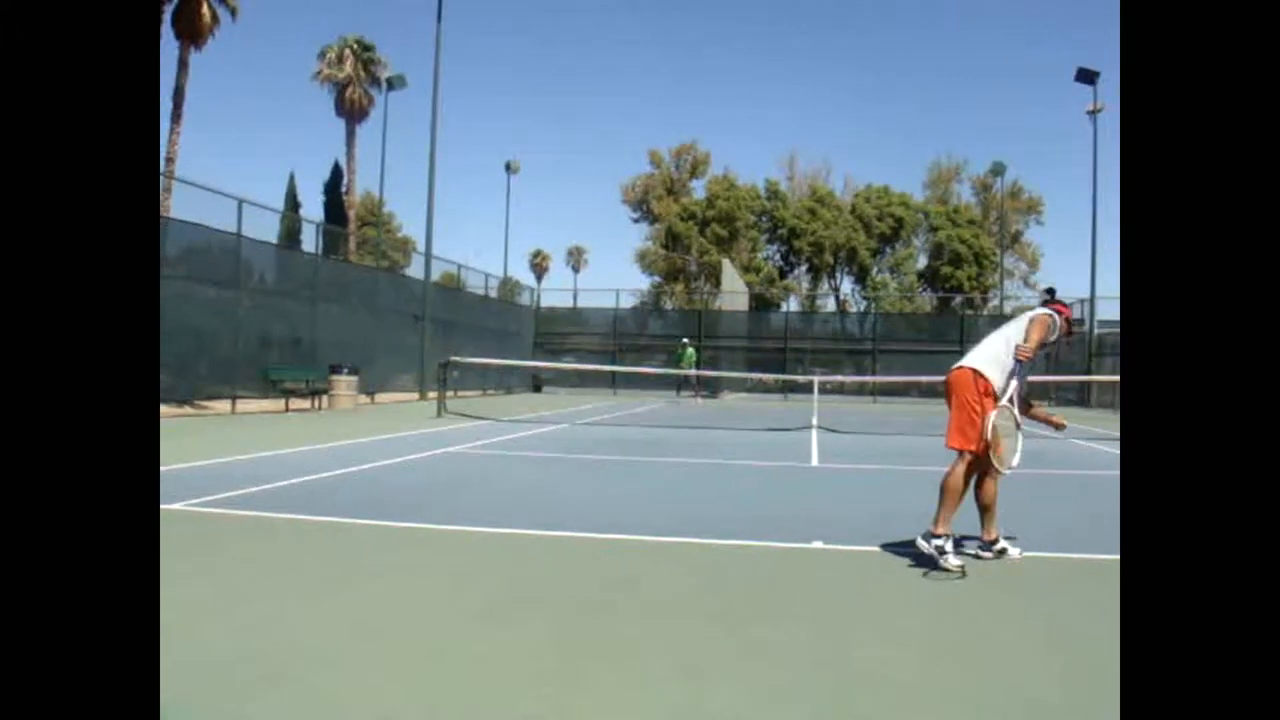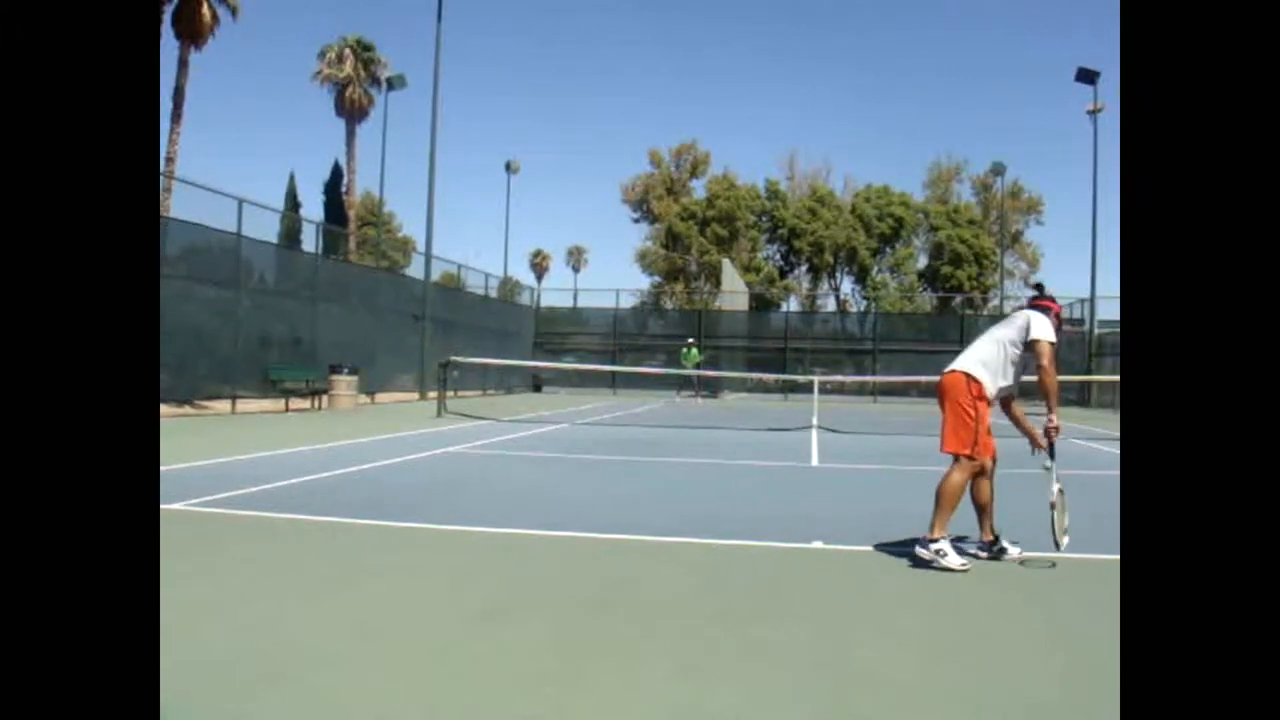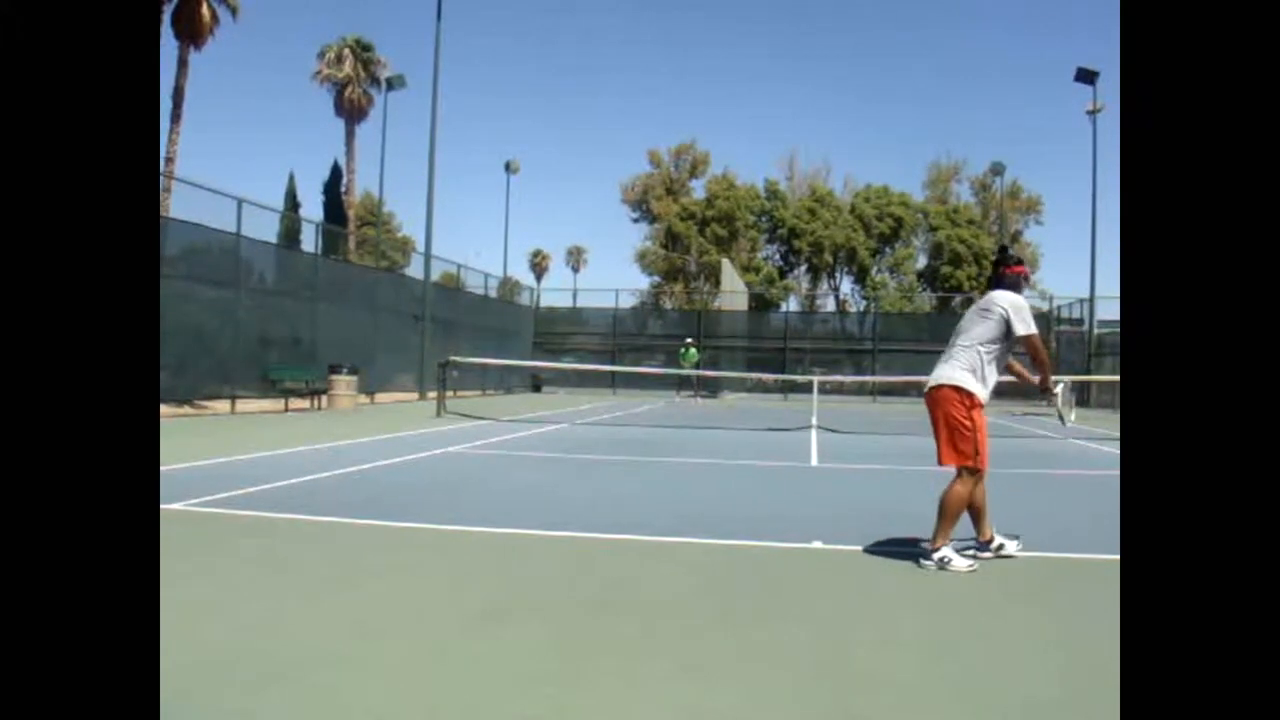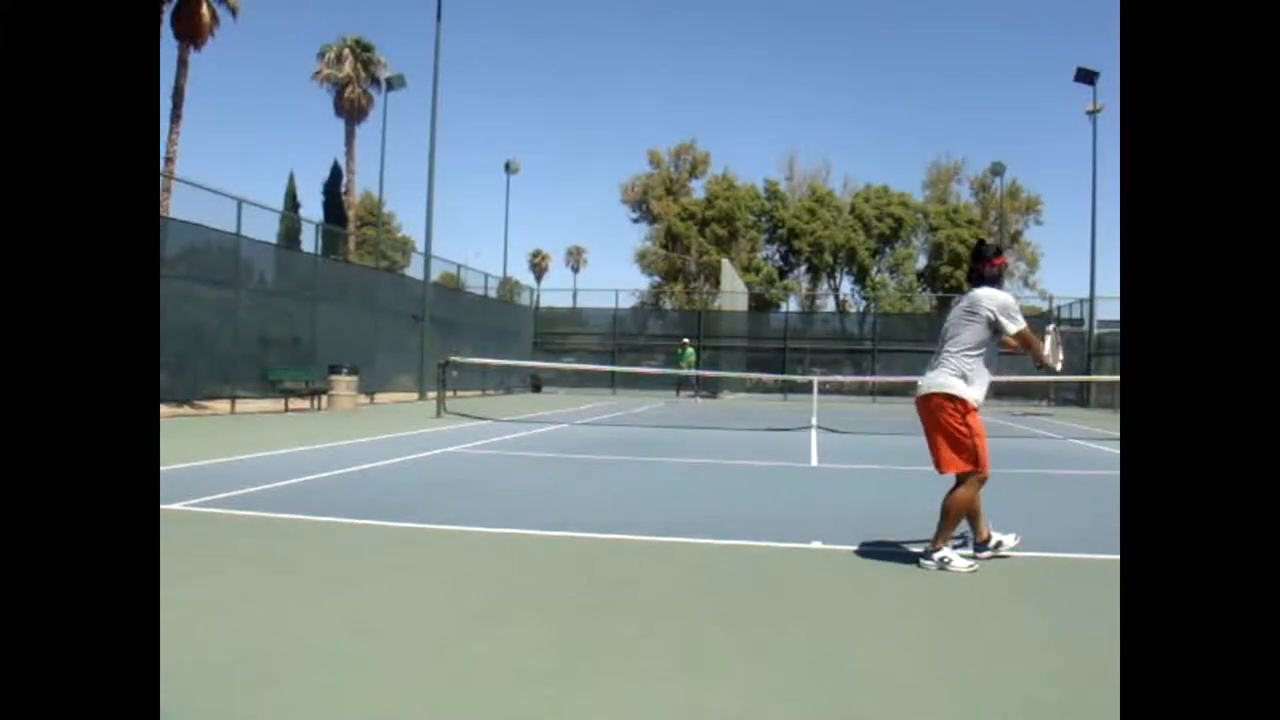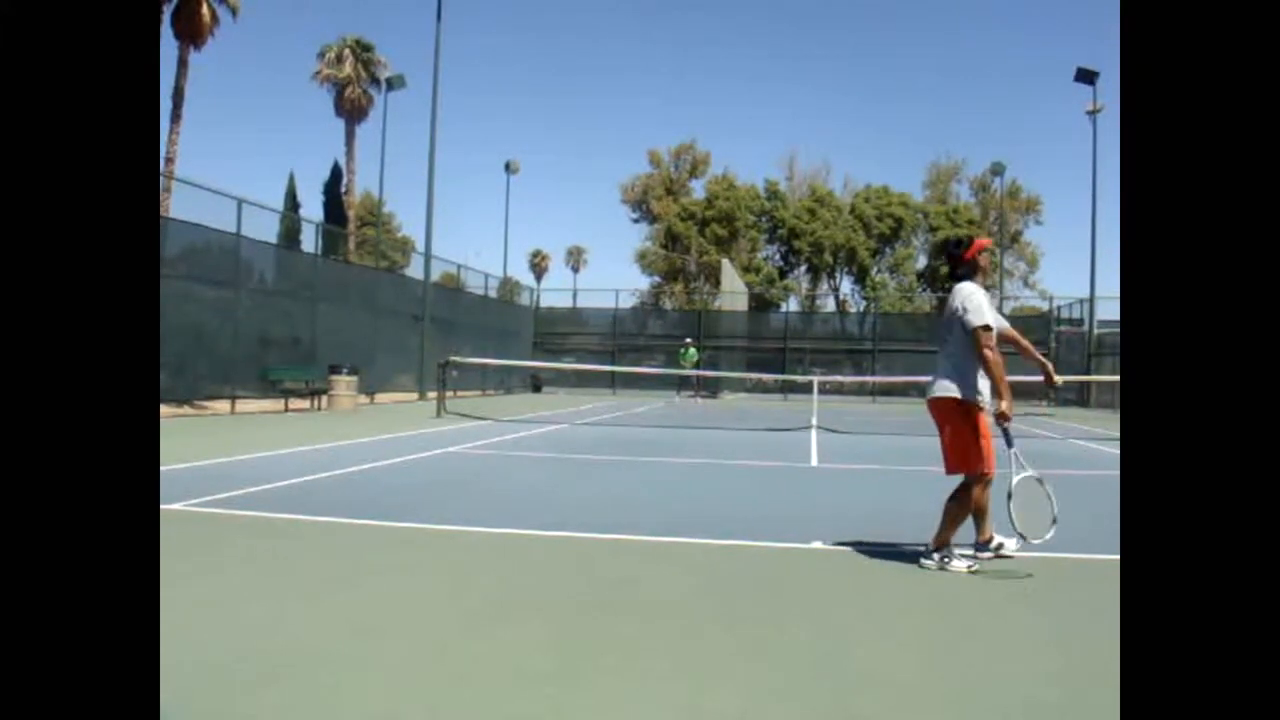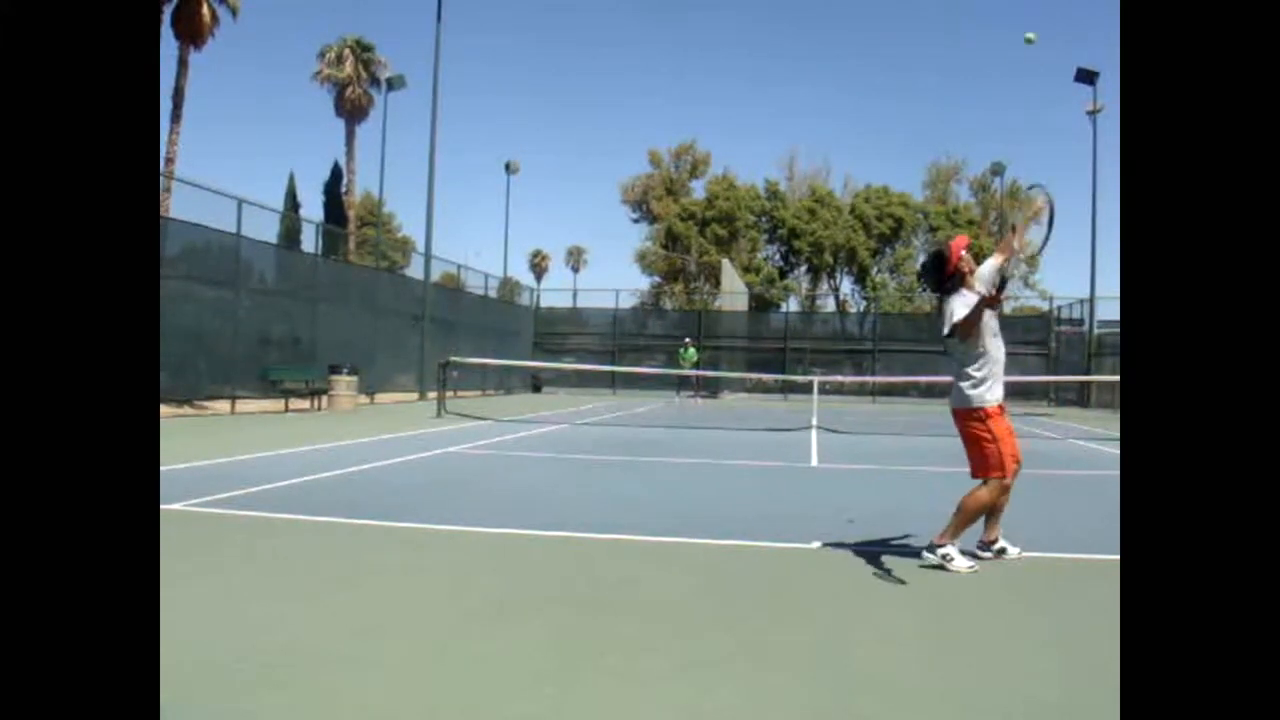
dt=0.4s
person 1, frame 1
right shoulder: (1047, 316)
left elbow: (1019, 402)
right elbow: (1038, 329)
left wrist: (1049, 419)
right wrist: (1029, 349)
left hip: (977, 384)
right hip: (973, 378)
left knee: (989, 462)
right knee: (971, 457)
left ankle: (990, 539)
right ankle: (937, 535)
person 1, frame 2
left shoulder: (1015, 337)
right shoulder: (1039, 319)
left elbow: (1008, 400)
right elbow: (1046, 365)
left wrist: (1032, 436)
right wrist: (1052, 414)
left hip: (965, 385)
right hip: (966, 383)
left knee: (985, 464)
right knee: (967, 463)
left ankle: (989, 540)
right ankle: (934, 541)
person 1, frame 3
left shoulder: (987, 304)
right shoulder: (1014, 302)
left elbow: (1004, 357)
right elbow: (1038, 352)
left wrist: (1032, 380)
right wrist: (1046, 379)
left hip: (943, 388)
right hip: (958, 390)
left knee: (974, 470)
right knee: (971, 471)
left ankle: (987, 540)
right ankle: (936, 549)
person 1, frame 4
left shoulder: (969, 301)
right shoulder: (1000, 300)
right elbow: (1027, 343)
left wrist: (1030, 349)
right wrist: (1041, 354)
left hip: (934, 393)
right hip: (950, 396)
left knee: (971, 473)
right knee: (975, 474)
left ankle: (984, 539)
right ankle: (936, 550)
person 1, frame 5
left shoulder: (975, 295)
right shoulder: (970, 292)
left elbow: (1008, 332)
right elbow: (987, 347)
left wrist: (1041, 361)
right wrist: (1003, 396)
left hip: (966, 398)
right hip: (958, 399)
left knee: (983, 473)
right knee: (975, 476)
left ankle: (986, 540)
right ankle: (938, 549)
person 1, frame 6
left shoulder: (981, 279)
right shoulder: (959, 301)
left elbow: (1003, 252)
right elbow: (964, 325)
left wrist: (1022, 220)
right wrist: (980, 305)
left hip: (991, 402)
right hip: (976, 405)
left knee: (1011, 468)
right knee: (999, 481)
left ankle: (991, 540)
right ankle: (941, 545)
